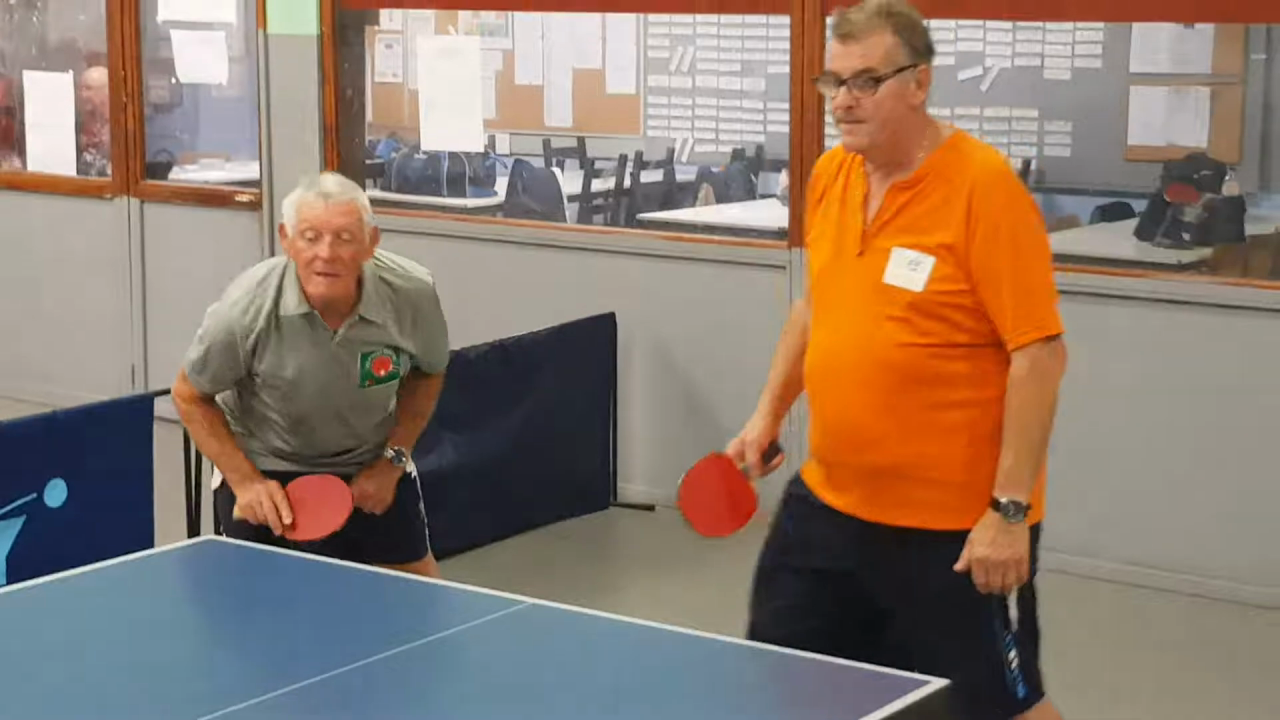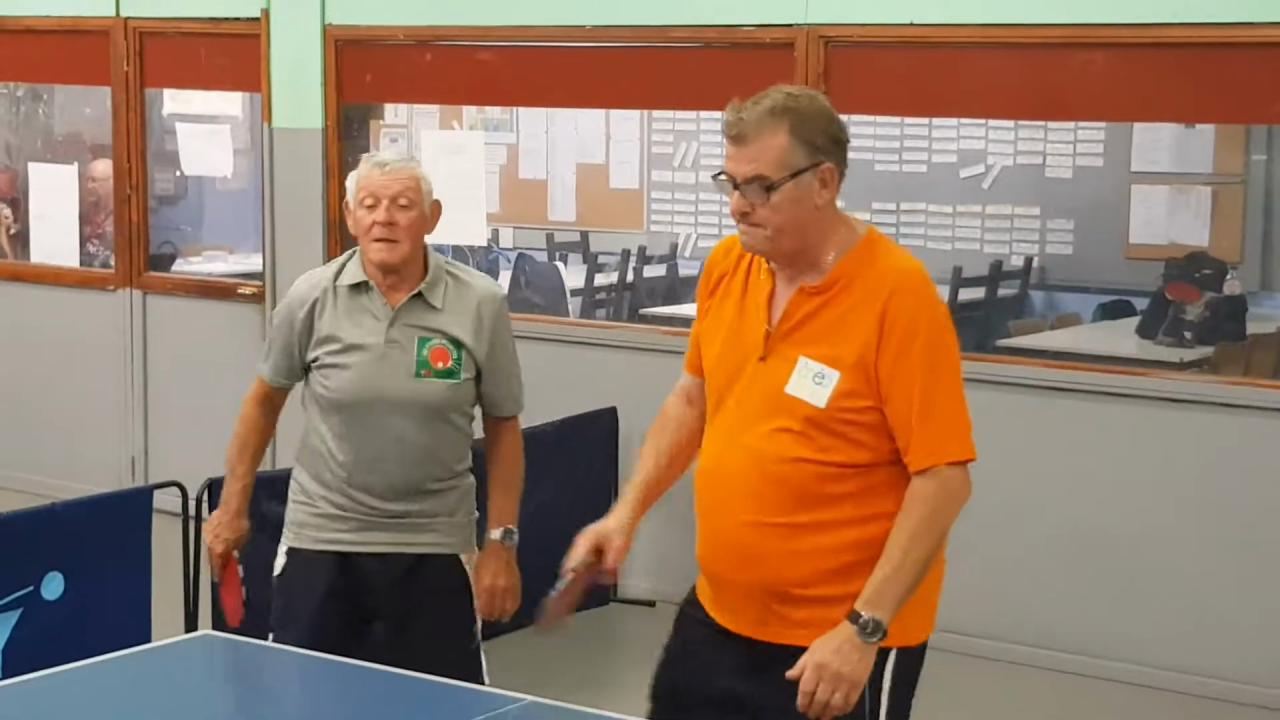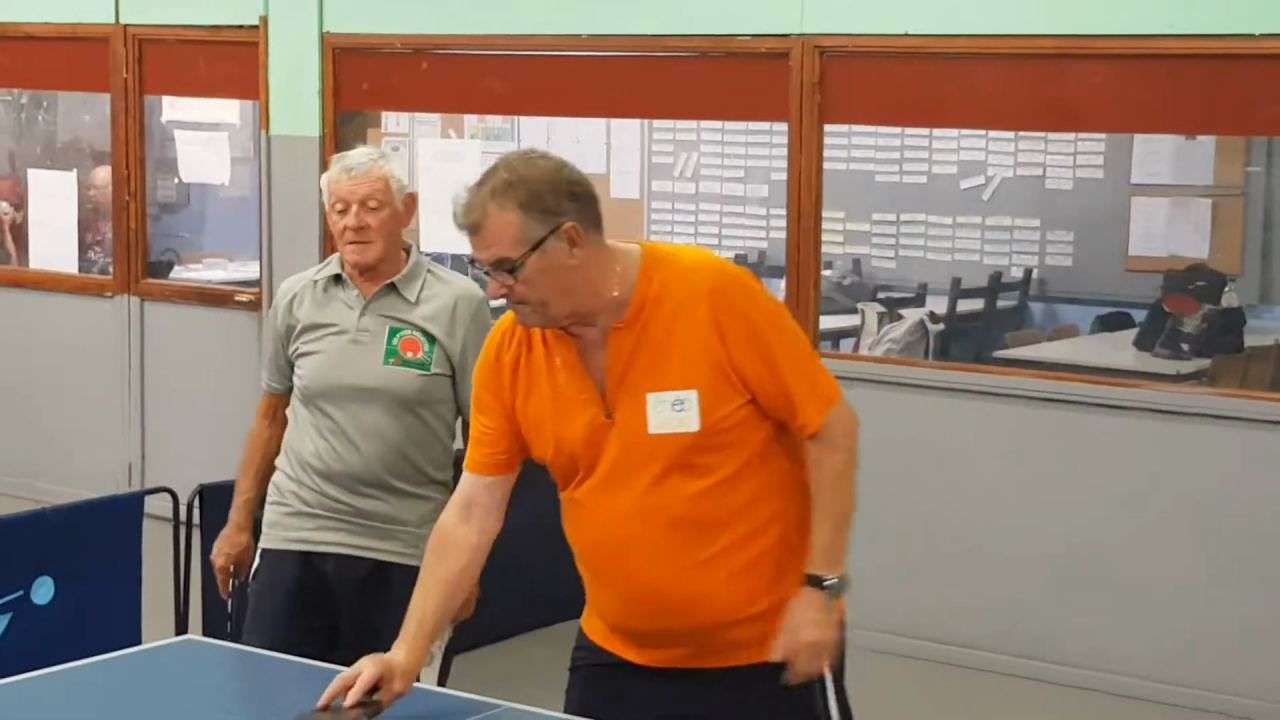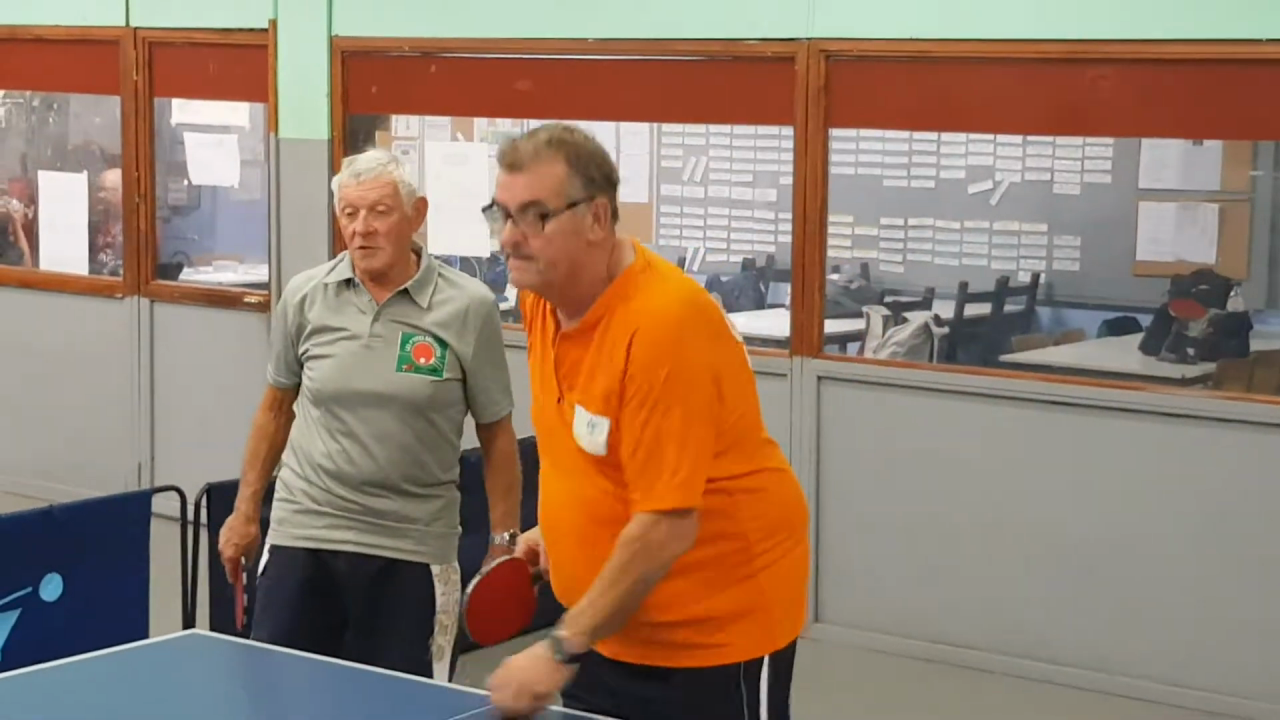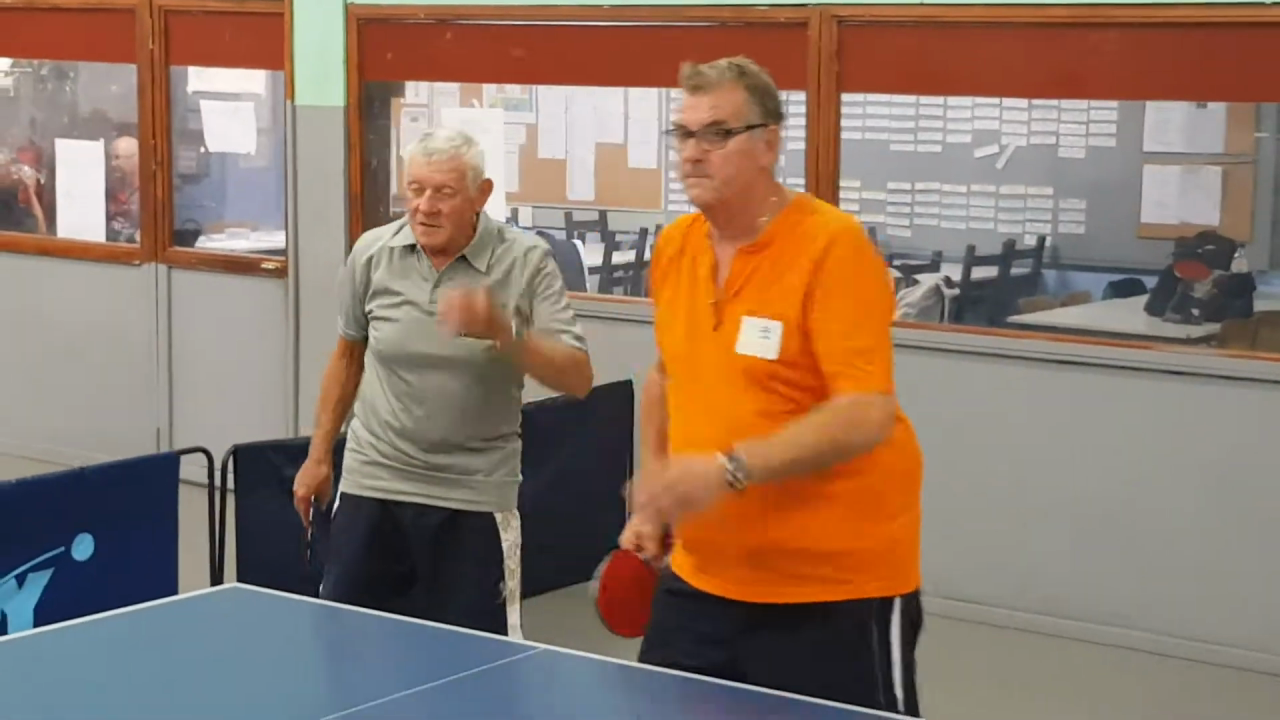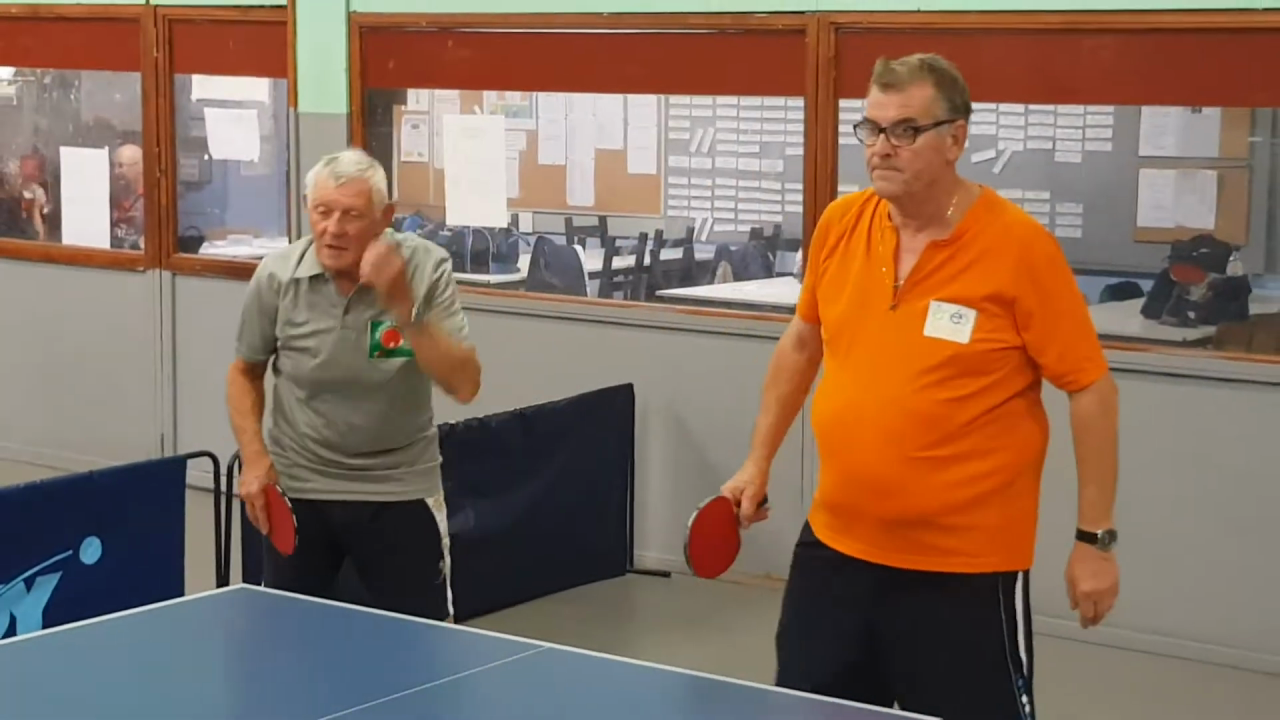
dt=0.7s
person 1, frame 1
left shoulder: (983, 186)
right shoulder: (829, 176)
left elbow: (1039, 356)
left wrist: (1008, 509)
right wrist: (768, 412)
left hip: (953, 518)
right hip: (826, 501)
person 1, frame 2
left shoulder: (897, 294)
right shoulder: (728, 265)
left elbow: (944, 478)
left wrist: (862, 629)
right wrist: (625, 513)
left hip: (842, 641)
right hip: (718, 615)
person 1, frame 3
left shoulder: (713, 294)
right shoulder: (508, 351)
left elbow: (832, 430)
right elbow: (473, 512)
left wrist: (821, 587)
right wrist: (407, 652)
left hip: (766, 645)
right hip: (618, 650)
person 1, frame 4
left shoulder: (664, 323)
right shoulder: (540, 300)
left elbow: (669, 523)
left wrist: (561, 652)
right wrist: (557, 525)
left hip: (716, 636)
right hip: (607, 629)
person 1, frame 5
left shoulder: (832, 247)
right shoulder: (674, 247)
left elbow: (867, 416)
left wrist: (728, 471)
right wrist: (652, 501)
left hip: (838, 590)
right hip: (703, 581)
person 1, frame 6
left shoulder: (1017, 246)
right shoulder: (839, 224)
left elbow: (1092, 391)
right elbow: (801, 344)
left wrist: (1094, 539)
right wrist: (759, 461)
left hip: (964, 565)
right hip: (833, 546)
person 2, frame 1
left shoulder: (412, 291)
right shoulder: (246, 307)
left elbow: (428, 374)
right elbow: (190, 396)
left wrist: (391, 458)
right wrist: (246, 481)
left hip: (370, 462)
right hip: (262, 464)
person 2, frame 2
left shoulder: (480, 304)
right shoulder: (310, 299)
left elbow: (502, 426)
right elbow: (264, 402)
left wrist: (501, 540)
right wrist: (233, 508)
left hip: (433, 547)
right hip: (322, 543)
person 2, frame 3
left shoulder: (458, 303)
right shoulder: (296, 298)
right elbow: (271, 416)
right wrist: (239, 521)
left hip: (403, 554)
right hip: (294, 542)
person 2, frame 4
left shoulder: (468, 307)
right shoulder: (304, 296)
left elbow: (496, 433)
right elbow: (277, 406)
left wrist: (503, 541)
right wrist: (246, 509)
left hip: (411, 551)
right hip: (302, 538)
person 2, frame 5
left shoulder: (526, 261)
right shoulder: (372, 254)
left elbow: (577, 378)
left wrist: (501, 331)
right wrist: (319, 453)
left hip: (474, 500)
right hip: (372, 487)
person 2, frame 6
left shoulder: (426, 269)
right shoulder: (275, 276)
left elbow: (465, 383)
right elbow: (245, 372)
left wrist: (404, 304)
right wrist: (254, 457)
left hip: (400, 487)
right hip: (298, 487)
